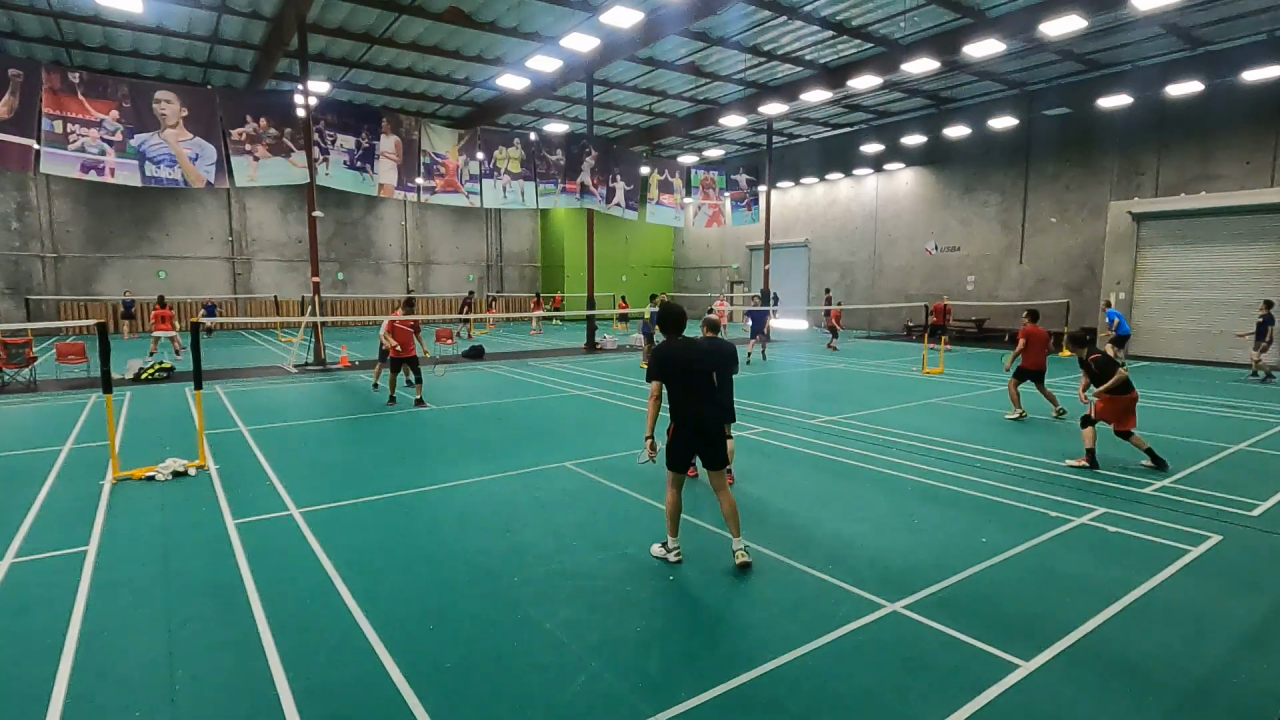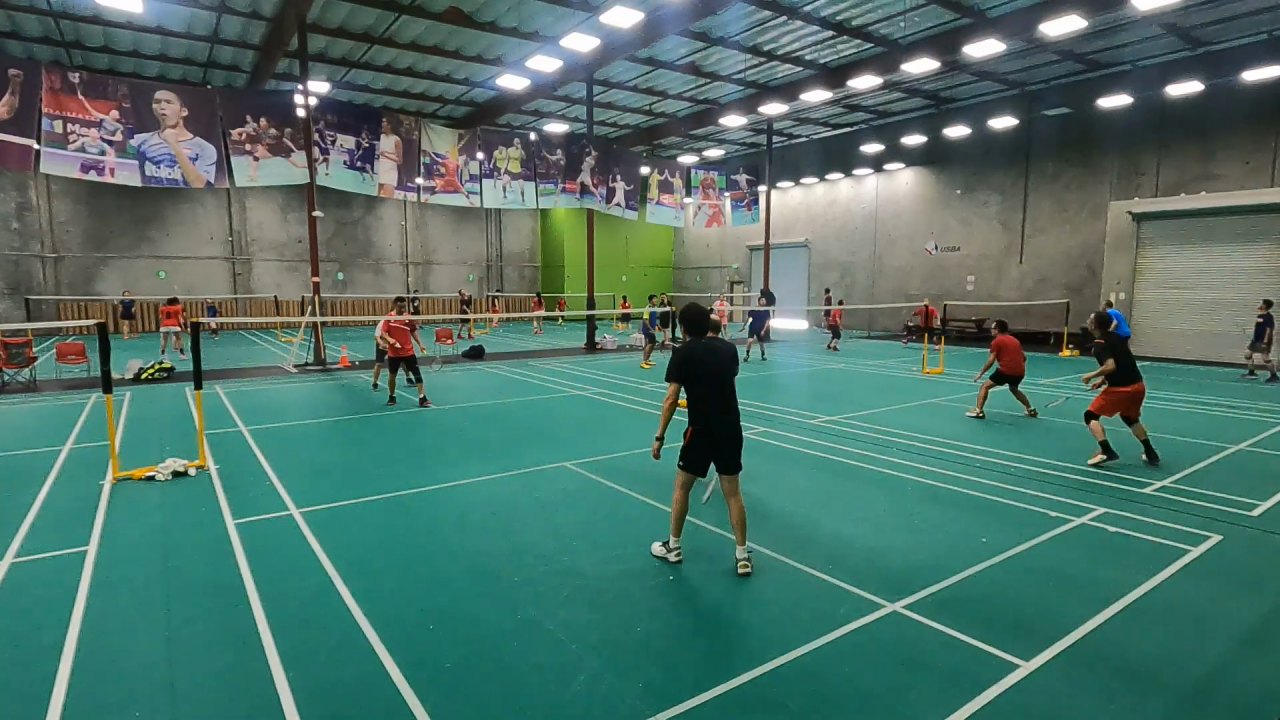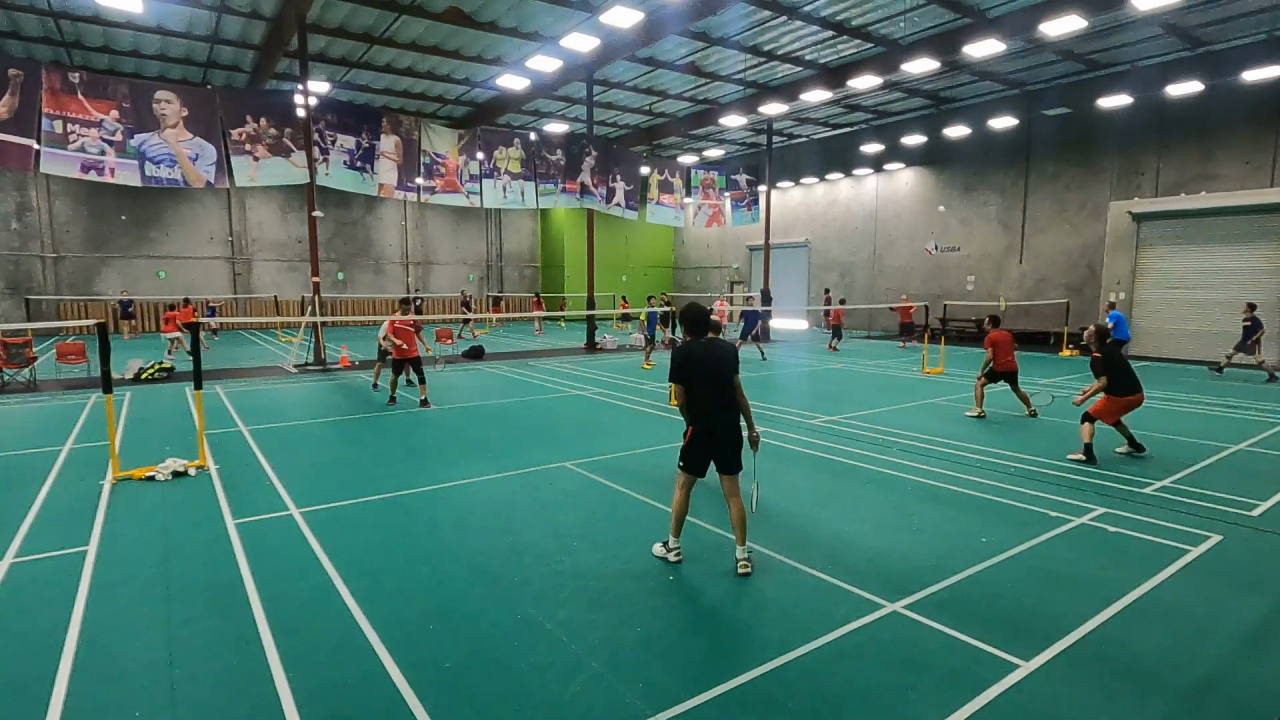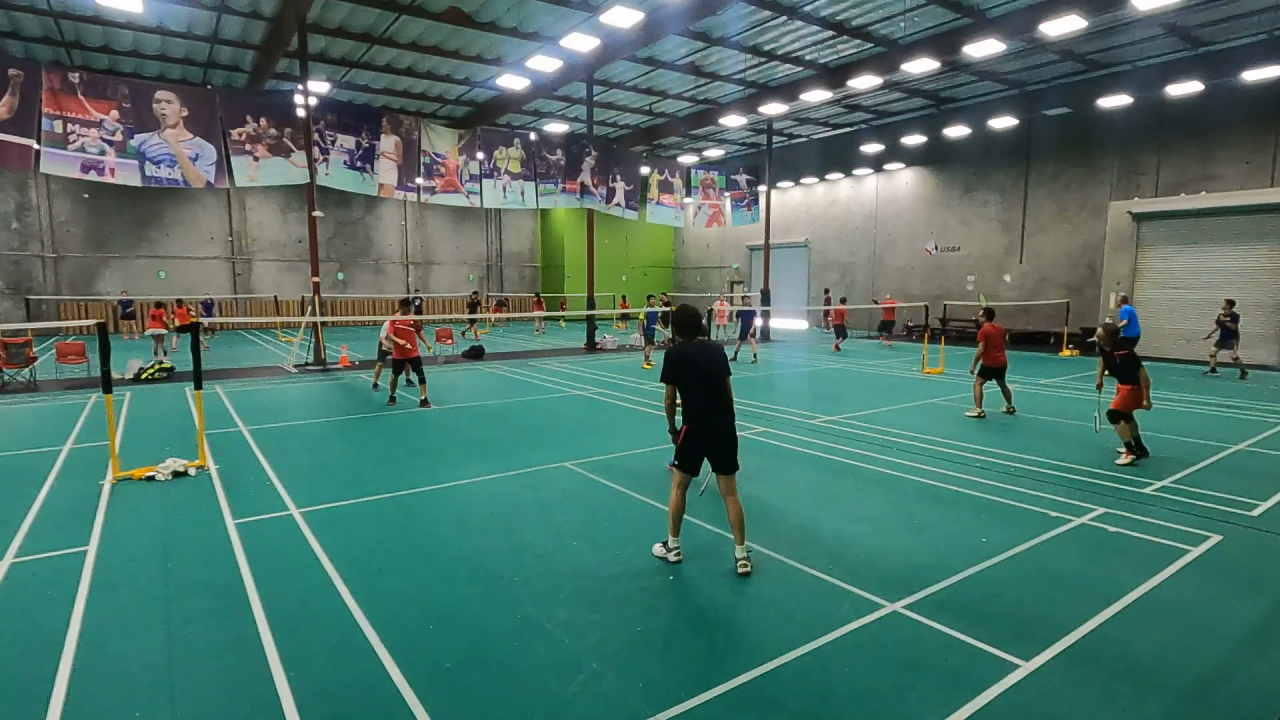
dt=0.3s
person 1, frame 1
left shoulder: (661, 352)
right shoulder: (702, 347)
left elbow: (655, 395)
right elbow: (713, 384)
left wrist: (649, 435)
left hip: (683, 426)
right hip: (712, 423)
left knee: (674, 486)
right knee: (721, 487)
left ankle: (672, 547)
right ankle: (739, 549)
person 1, frame 2
left shoulder: (683, 353)
right shoulder: (727, 349)
left elbow: (672, 398)
left wrist: (660, 436)
left hip: (701, 429)
right hip: (731, 427)
left knee: (682, 487)
right knee: (733, 493)
left ankle: (673, 547)
right ankle: (742, 556)
person 1, frame 3
left shoulder: (682, 352)
right shoulder: (727, 348)
left elbow: (681, 401)
right elbow: (739, 393)
right wrist: (751, 428)
left hip: (701, 428)
right hip: (730, 428)
left knee: (682, 487)
right knee: (733, 493)
left ankle: (673, 547)
right ankle: (742, 556)
person 1, frame 4
left shoulder: (674, 354)
right shoulder: (717, 350)
left elbow: (669, 401)
right elbow: (728, 394)
left wrist: (673, 429)
left hip: (695, 428)
right hip: (724, 427)
left knee: (678, 486)
right knee: (730, 492)
left ankle: (672, 547)
right ankle: (741, 556)
